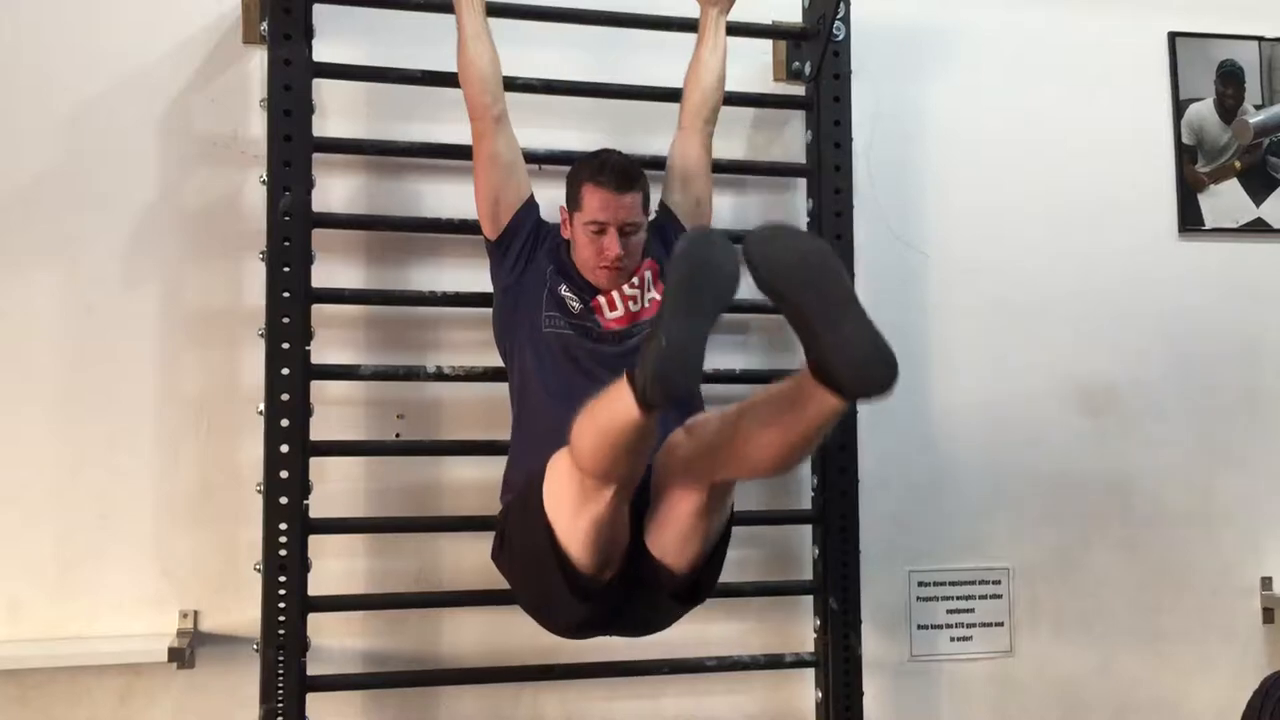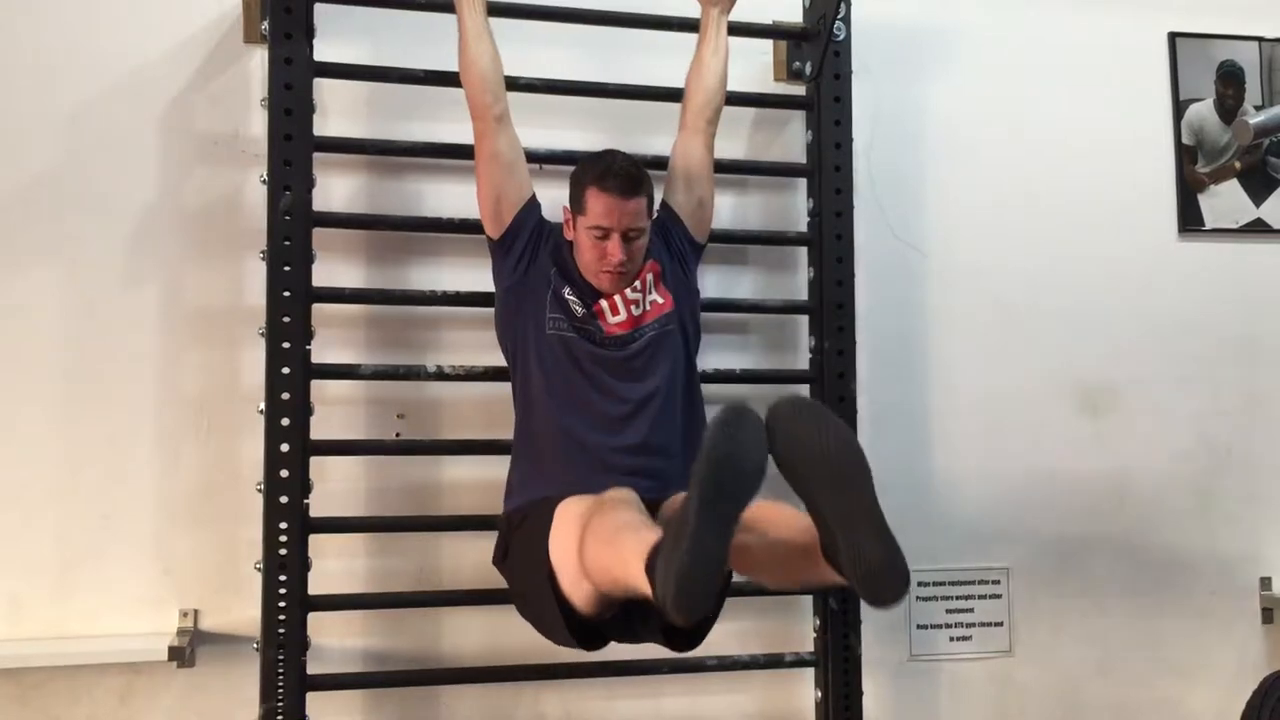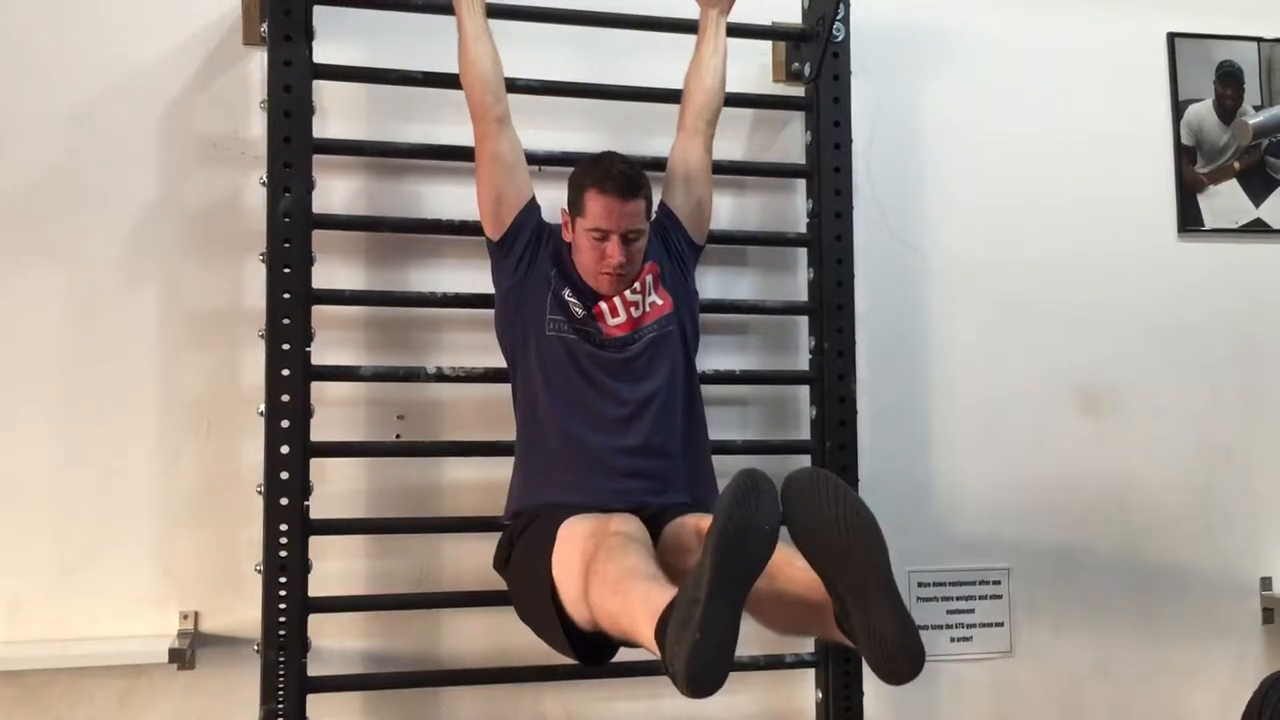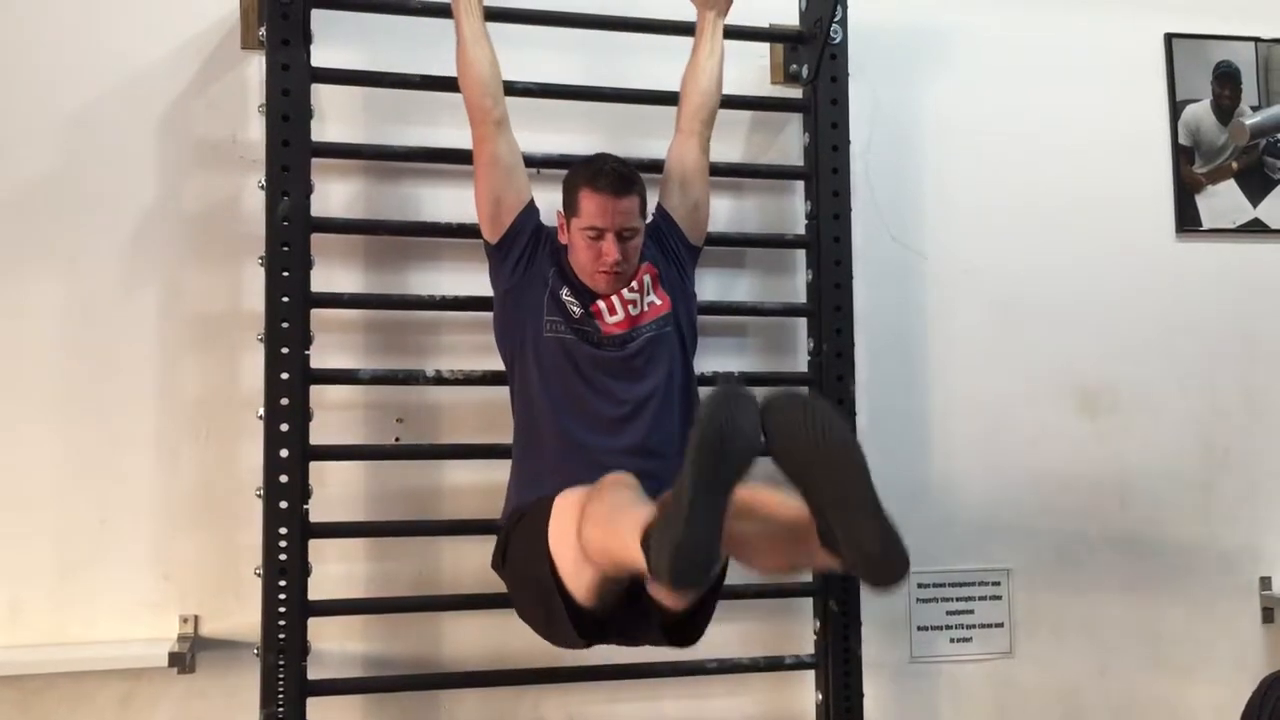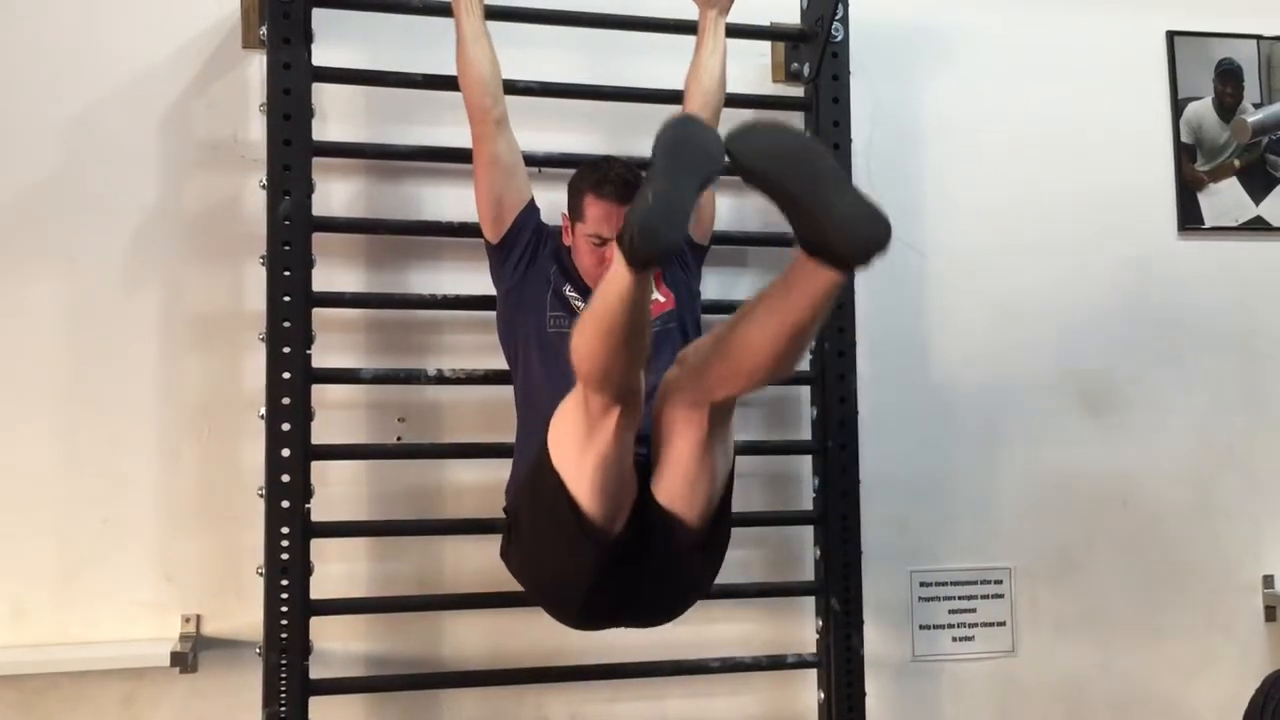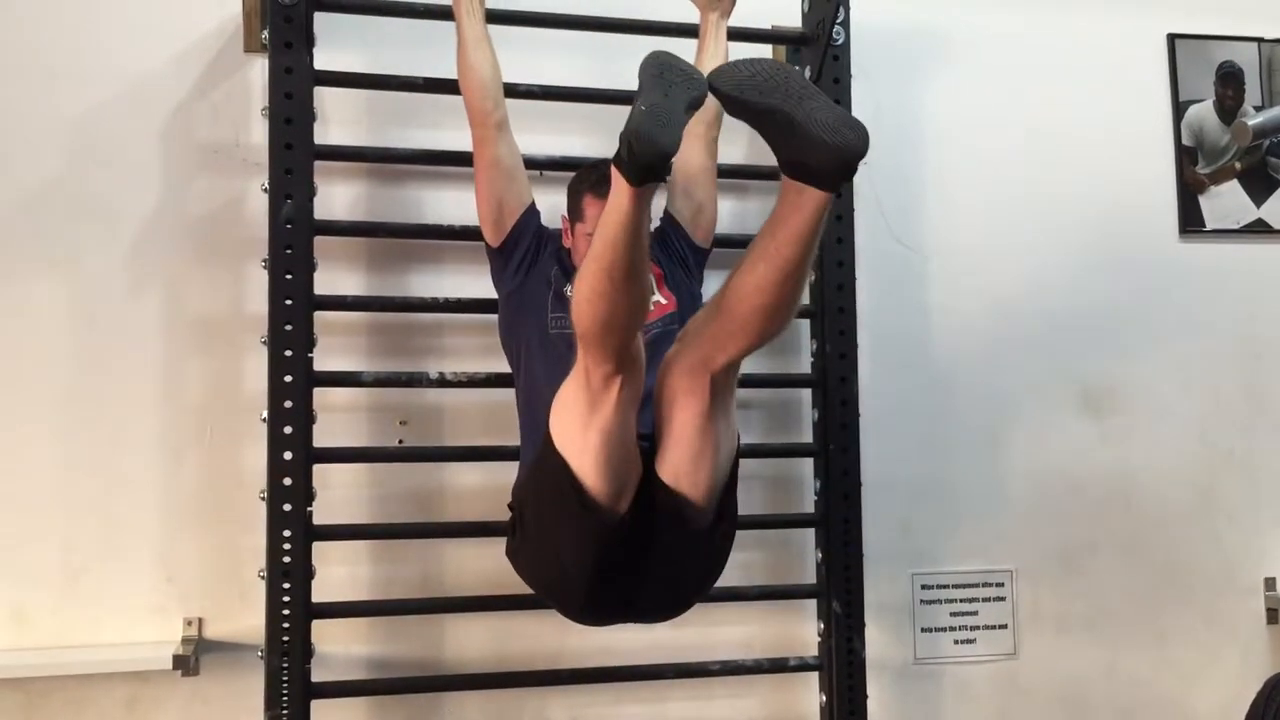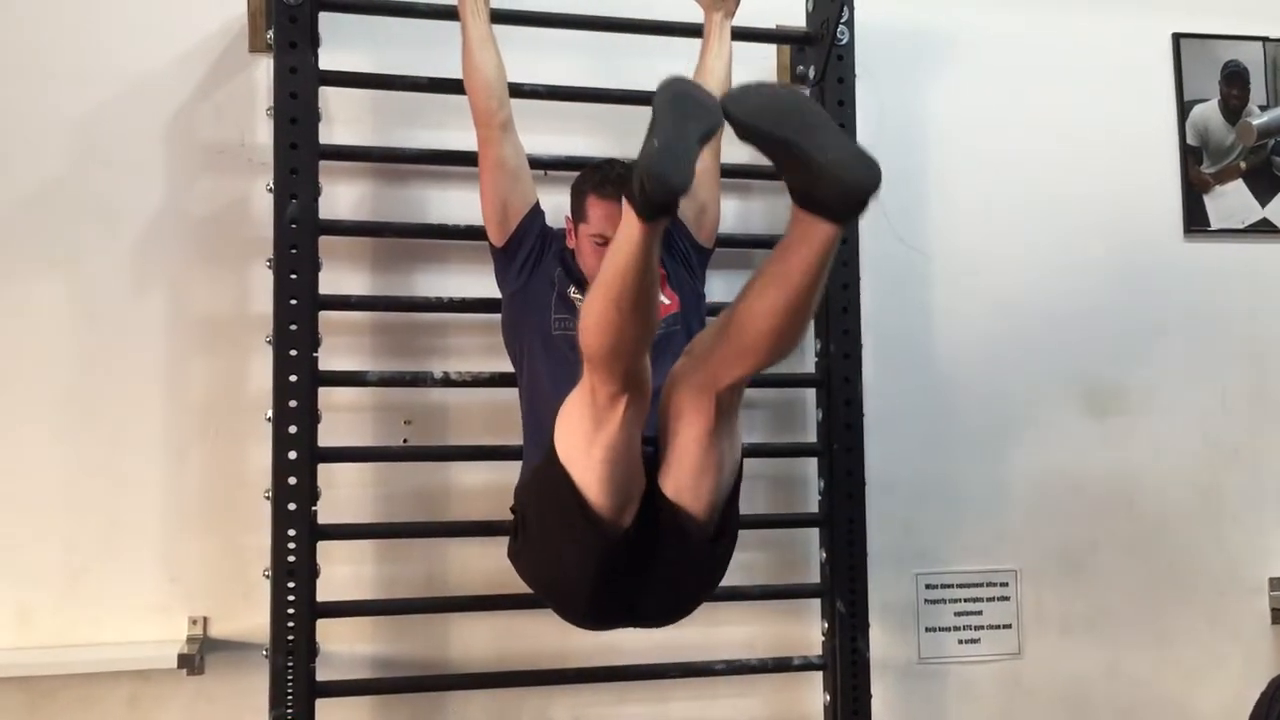
dt=0.5s
person 1, frame 1
left shoulder: (665, 265)
right shoulder: (529, 268)
left elbow: (696, 126)
right elbow: (489, 120)
left hip: (663, 562)
right hip: (563, 559)
left knee: (699, 445)
right knee: (603, 450)
left ankle: (837, 375)
right ankle: (656, 377)
person 1, frame 2
left shoulder: (670, 261)
right shoulder: (531, 266)
left elbow: (698, 126)
right elbow: (492, 120)
left hip: (669, 518)
right hip: (558, 534)
left knee: (710, 516)
right knee: (613, 513)
left ankle: (843, 551)
right ankle: (680, 566)
person 1, frame 3
left shoulder: (669, 265)
right shoulder: (530, 269)
left elbow: (695, 132)
right elbow: (492, 123)
left hip: (670, 527)
right hip: (560, 538)
left knee: (713, 543)
right knee: (615, 542)
left ankle: (852, 611)
right ankle: (683, 627)
person 1, frame 4
left shoulder: (666, 266)
right shoulder: (528, 272)
left elbow: (693, 131)
right elbow: (490, 124)
right hip: (557, 550)
left knee: (712, 502)
right knee: (618, 497)
left ankle: (842, 535)
right ankle: (682, 518)
person 1, frame 5
left shoulder: (672, 265)
right shoulder: (531, 269)
left elbow: (700, 131)
right elbow: (489, 124)
left hip: (669, 553)
right hip: (569, 550)
left knee: (695, 380)
right knee: (611, 380)
left ankle: (827, 253)
right ankle: (647, 249)
person 1, frame 6
left shoulder: (674, 265)
right shoulder: (531, 269)
left elbow: (702, 133)
right elbow: (490, 127)
left hip: (678, 547)
right hip: (575, 545)
left knee: (702, 352)
right knee: (610, 352)
person 1, frame 7
left shoulder: (677, 266)
right shoulder: (534, 271)
left elbow: (709, 137)
right elbow: (494, 127)
left hip: (677, 552)
right hip: (578, 550)
left knee: (704, 375)
right knee: (616, 371)
left ankle: (823, 205)
